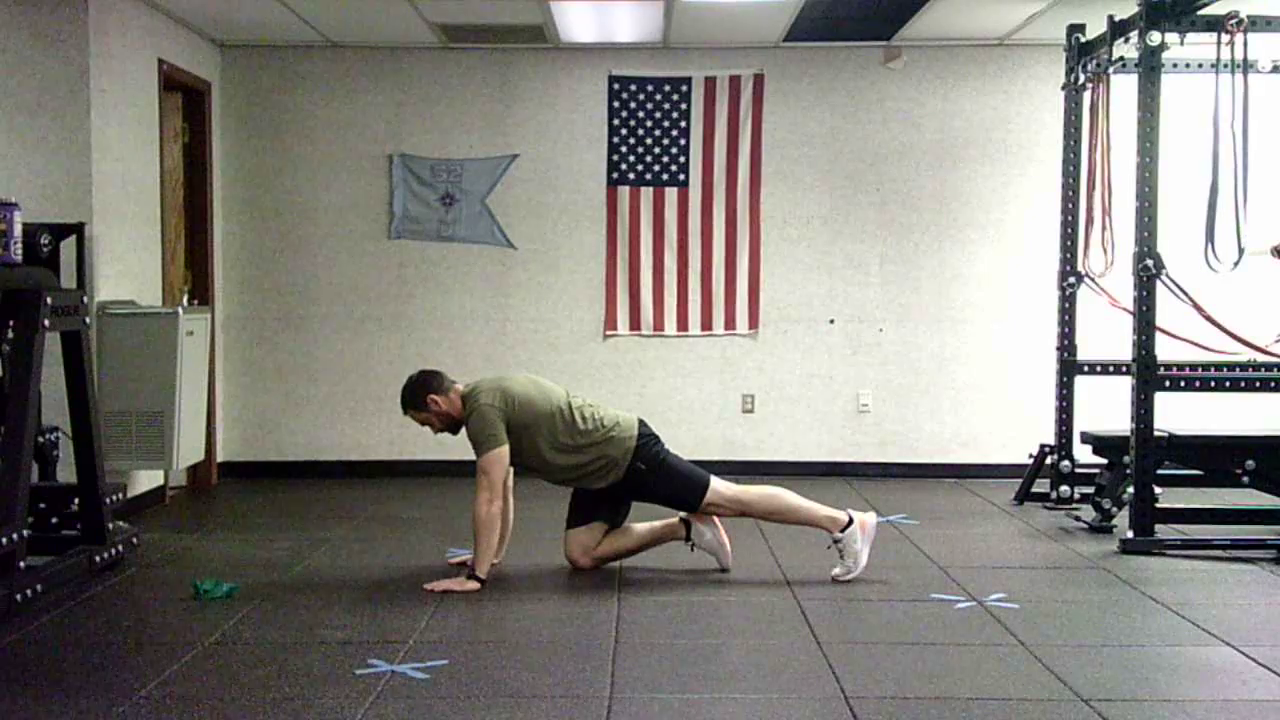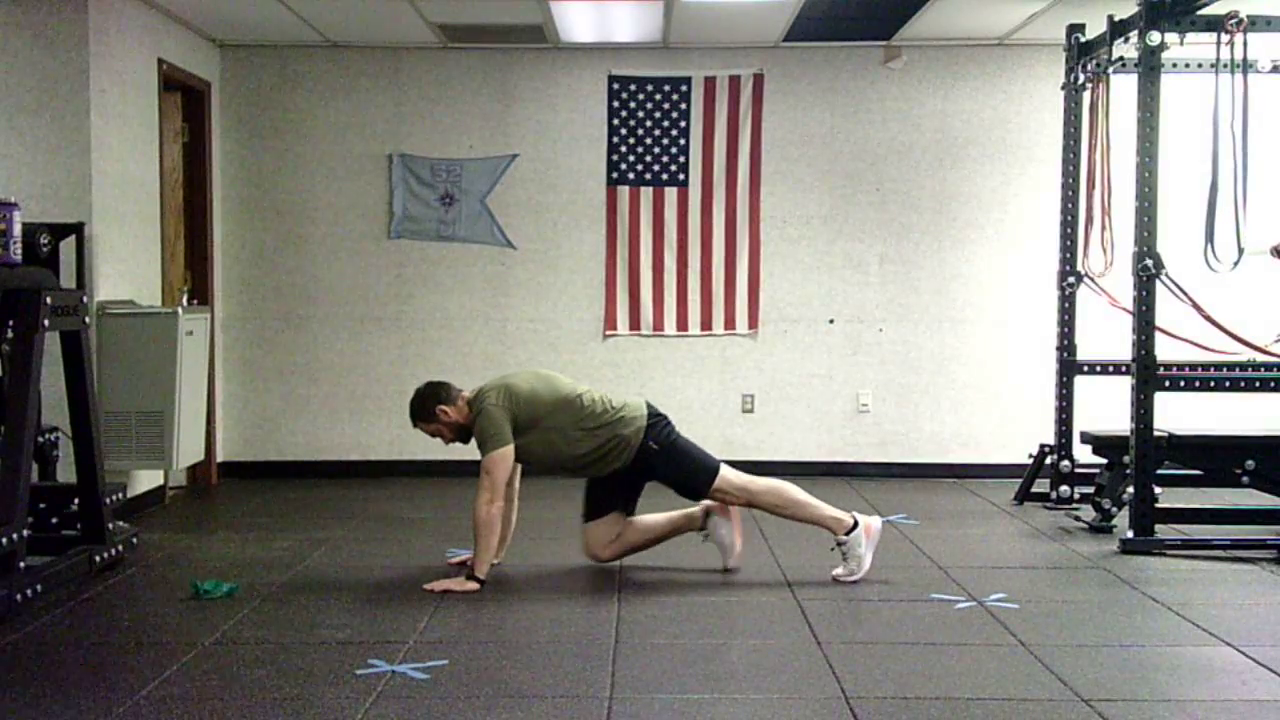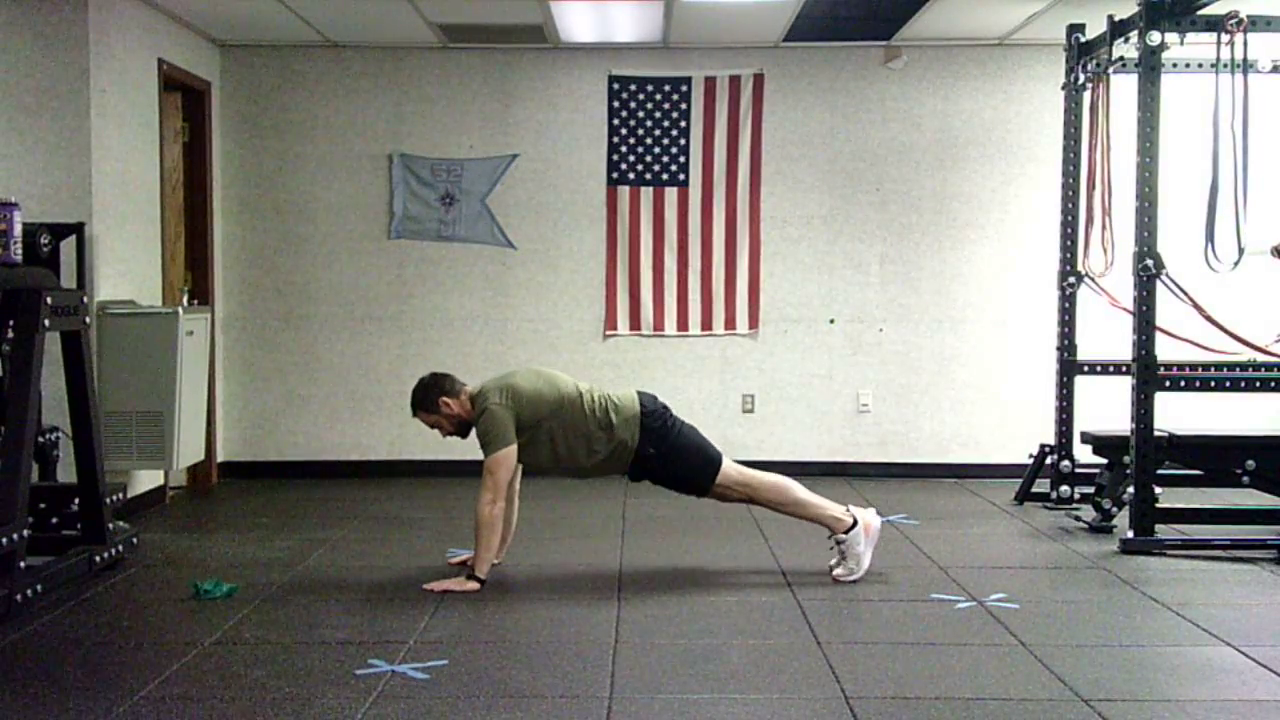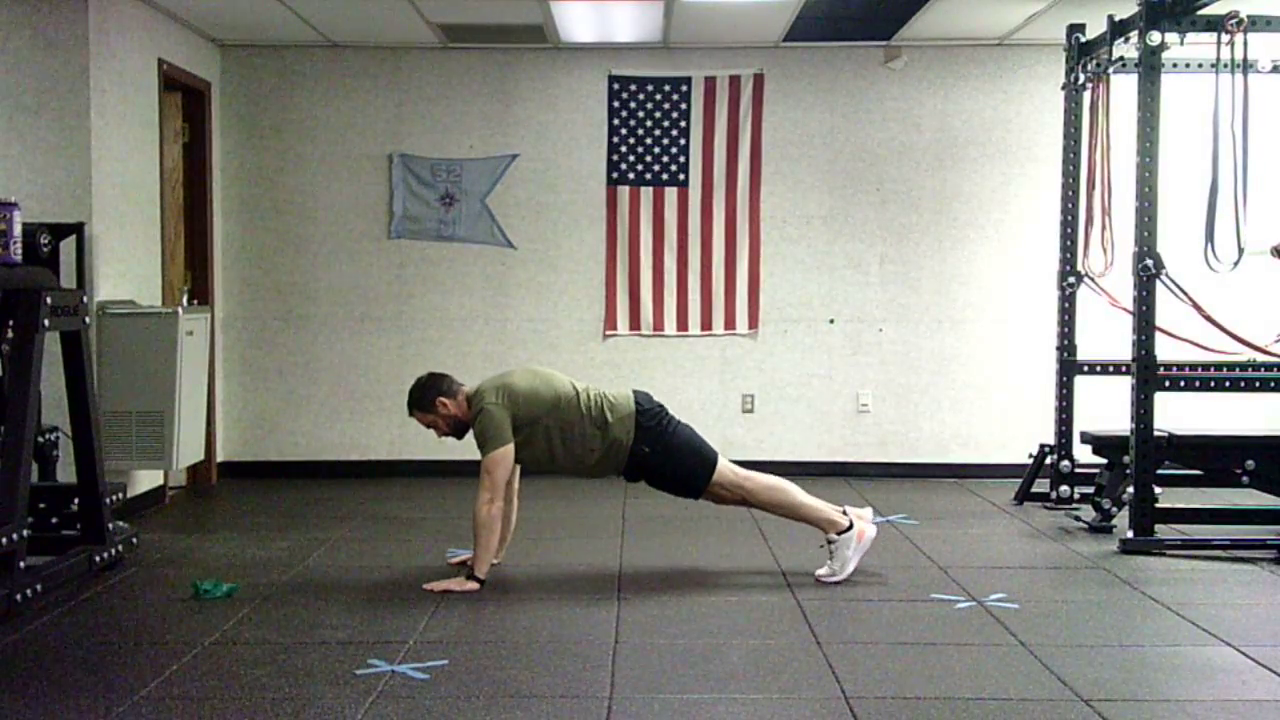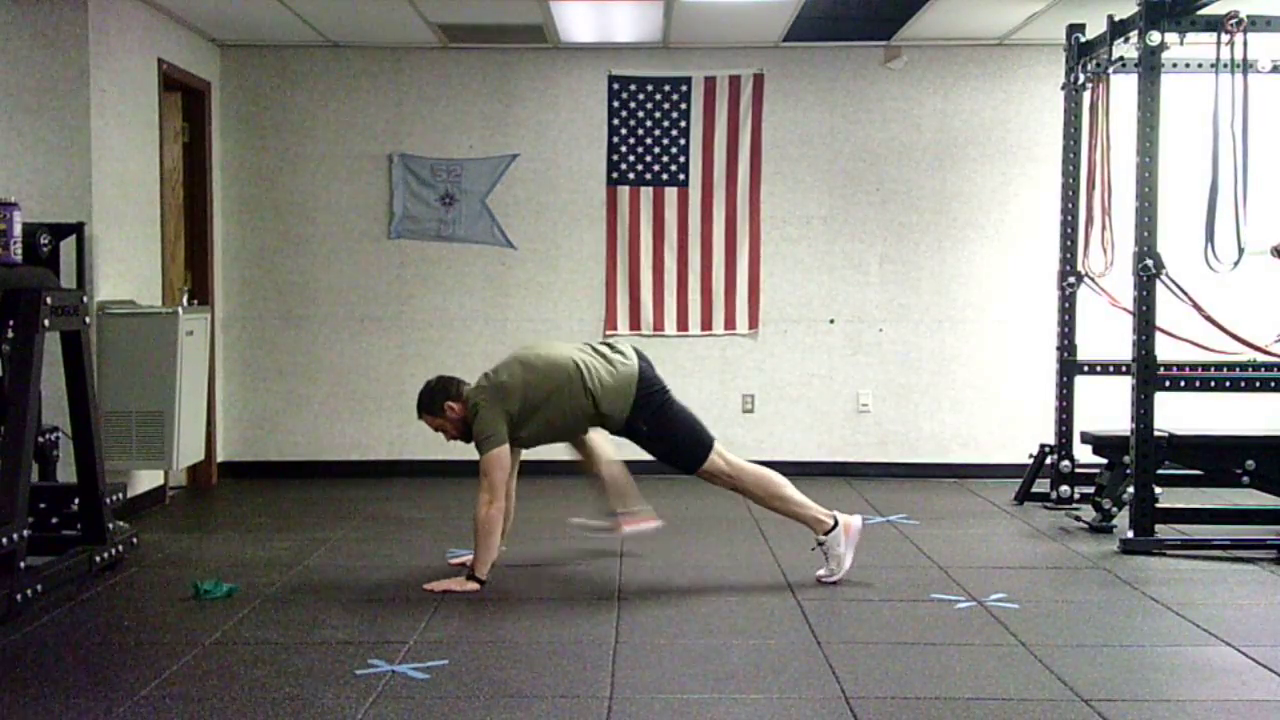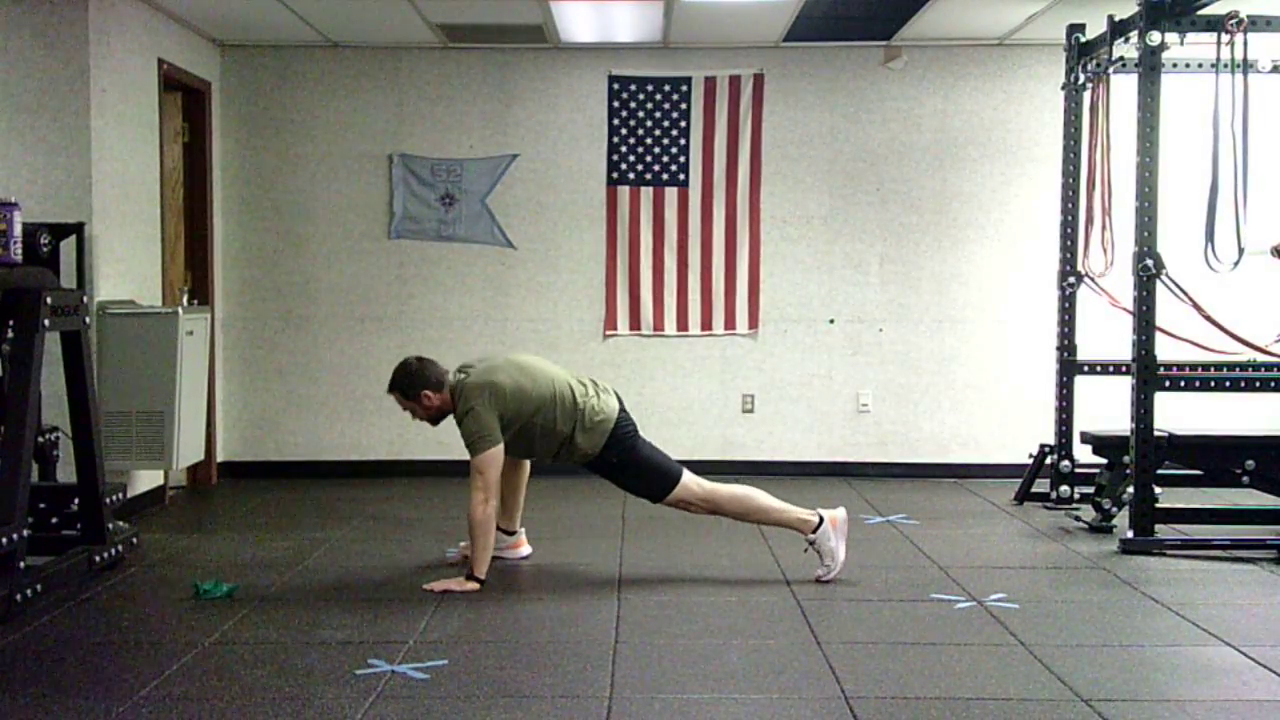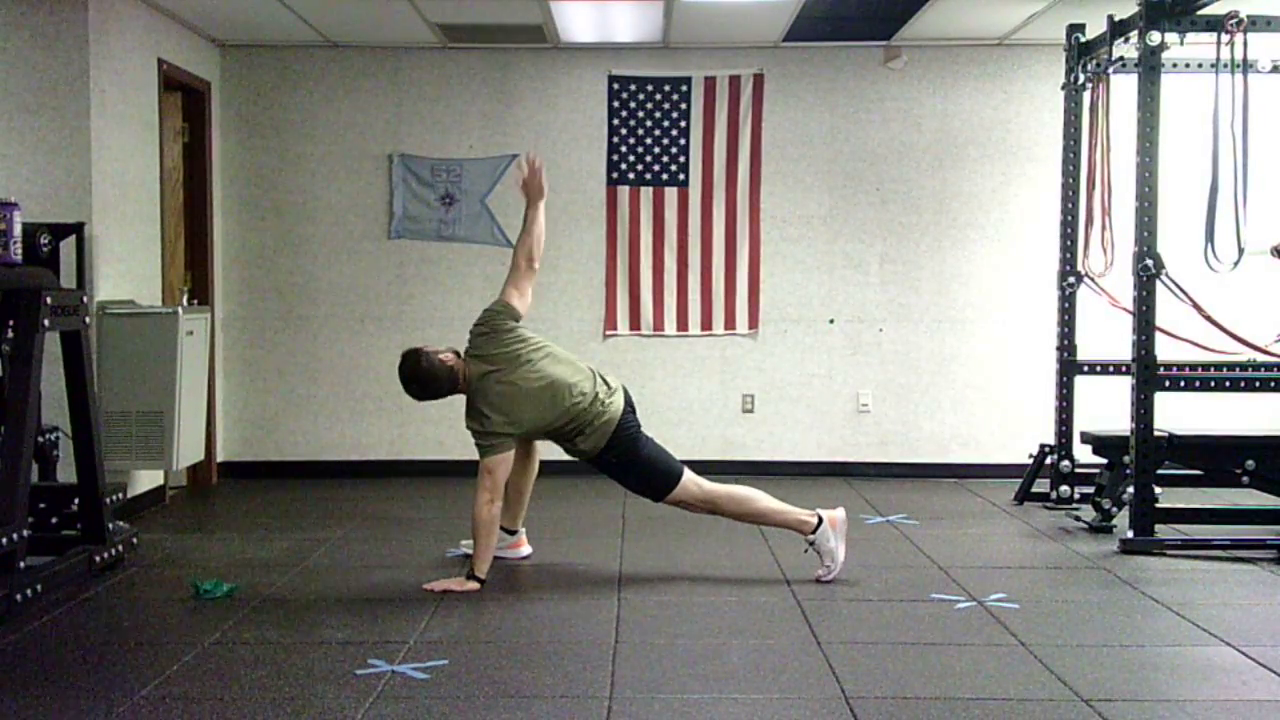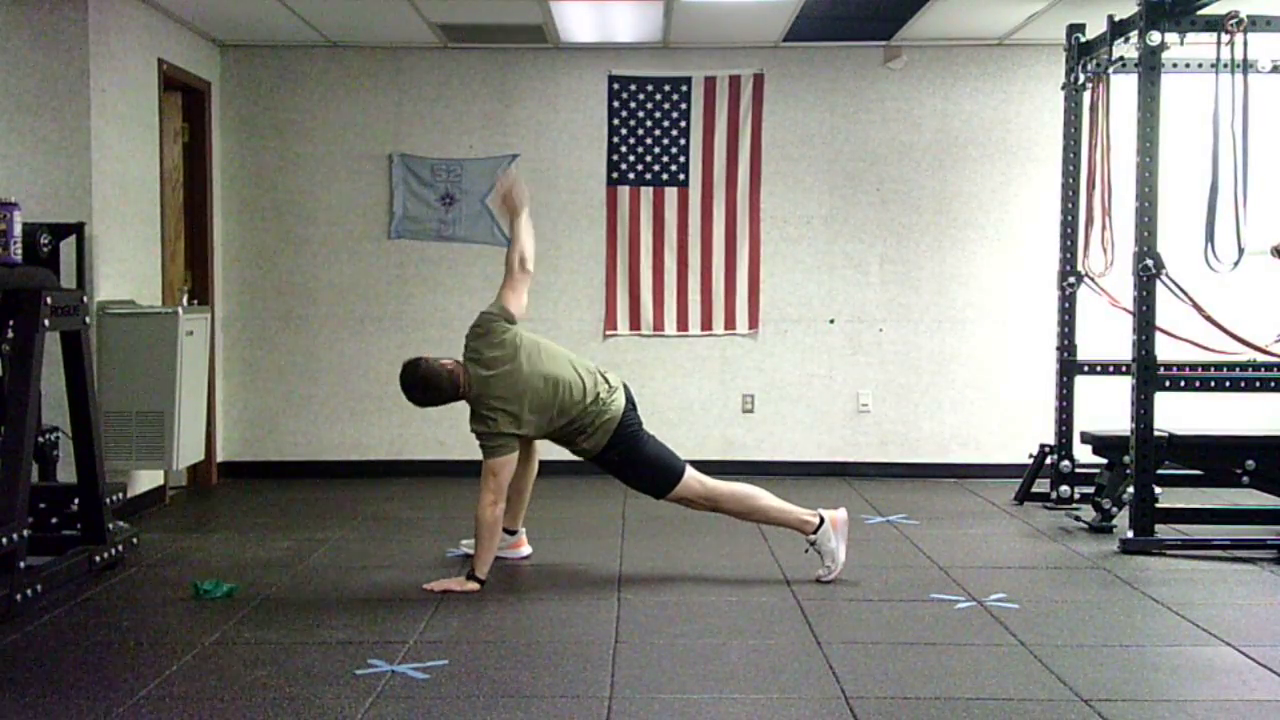
dt=0.5s
person 1, frame 1
left shoulder: (482, 410)
right shoulder: (490, 396)
left elbow: (490, 498)
right elbow: (503, 491)
left wrist: (476, 575)
right wrist: (492, 553)
left hip: (626, 455)
right hip: (607, 464)
left knee: (729, 498)
right knee: (581, 555)
left ankle: (846, 524)
right ankle: (687, 529)
person 1, frame 2
left shoulder: (489, 411)
right shoulder: (498, 404)
left elbow: (491, 499)
right elbow: (509, 491)
left wrist: (476, 575)
right wrist: (494, 553)
left hip: (637, 436)
right hip: (618, 450)
left knee: (736, 488)
right knee: (601, 548)
left ankle: (850, 526)
right ankle: (704, 518)
person 1, frame 3
left shoulder: (491, 410)
right shoulder: (500, 400)
left elbow: (492, 499)
right elbow: (509, 491)
left wrist: (476, 575)
right wrist: (494, 553)
left hip: (640, 432)
right hip: (634, 434)
left knee: (739, 483)
right knee: (733, 488)
left ankle: (851, 528)
right ankle: (848, 516)
person 1, frame 4
left shoulder: (489, 411)
right shoulder: (497, 400)
left elbow: (491, 499)
right elbow: (508, 489)
left wrist: (475, 576)
right wrist: (492, 553)
left hip: (636, 432)
right hip: (630, 430)
left knee: (734, 484)
right knee: (727, 491)
left ankle: (844, 528)
right ankle: (845, 516)
person 1, frame 5
left shoulder: (485, 411)
right shoulder: (495, 393)
left elbow: (491, 497)
right elbow: (506, 481)
left wrist: (477, 576)
right wrist: (490, 548)
left hip: (627, 395)
right hip: (618, 363)
left knee: (721, 467)
right knee: (580, 432)
left ankle: (832, 526)
right ankle: (628, 512)
person 1, frame 6
left shoulder: (473, 407)
right shoulder: (468, 376)
left elbow: (484, 496)
left wrist: (475, 576)
right wrist: (488, 536)
left hip: (602, 436)
right hip: (597, 406)
left knee: (699, 496)
left ankle: (817, 523)
right ankle: (512, 538)
person 1, frame 7
left shoulder: (488, 413)
right shoulder: (490, 336)
left elbow: (490, 495)
right elbow: (527, 264)
left wrist: (475, 576)
right wrist: (535, 200)
left hip: (606, 436)
right hip: (606, 395)
left knee: (700, 495)
left ankle: (817, 525)
right ankle: (511, 538)
person 1, frame 8
left shoulder: (491, 414)
right shoulder: (485, 340)
left elbow: (493, 494)
right elbow: (521, 267)
left wrist: (475, 577)
right wrist: (518, 212)
left hip: (607, 433)
right hip: (606, 392)
left knee: (702, 493)
left ankle: (817, 524)
right ankle: (512, 538)
